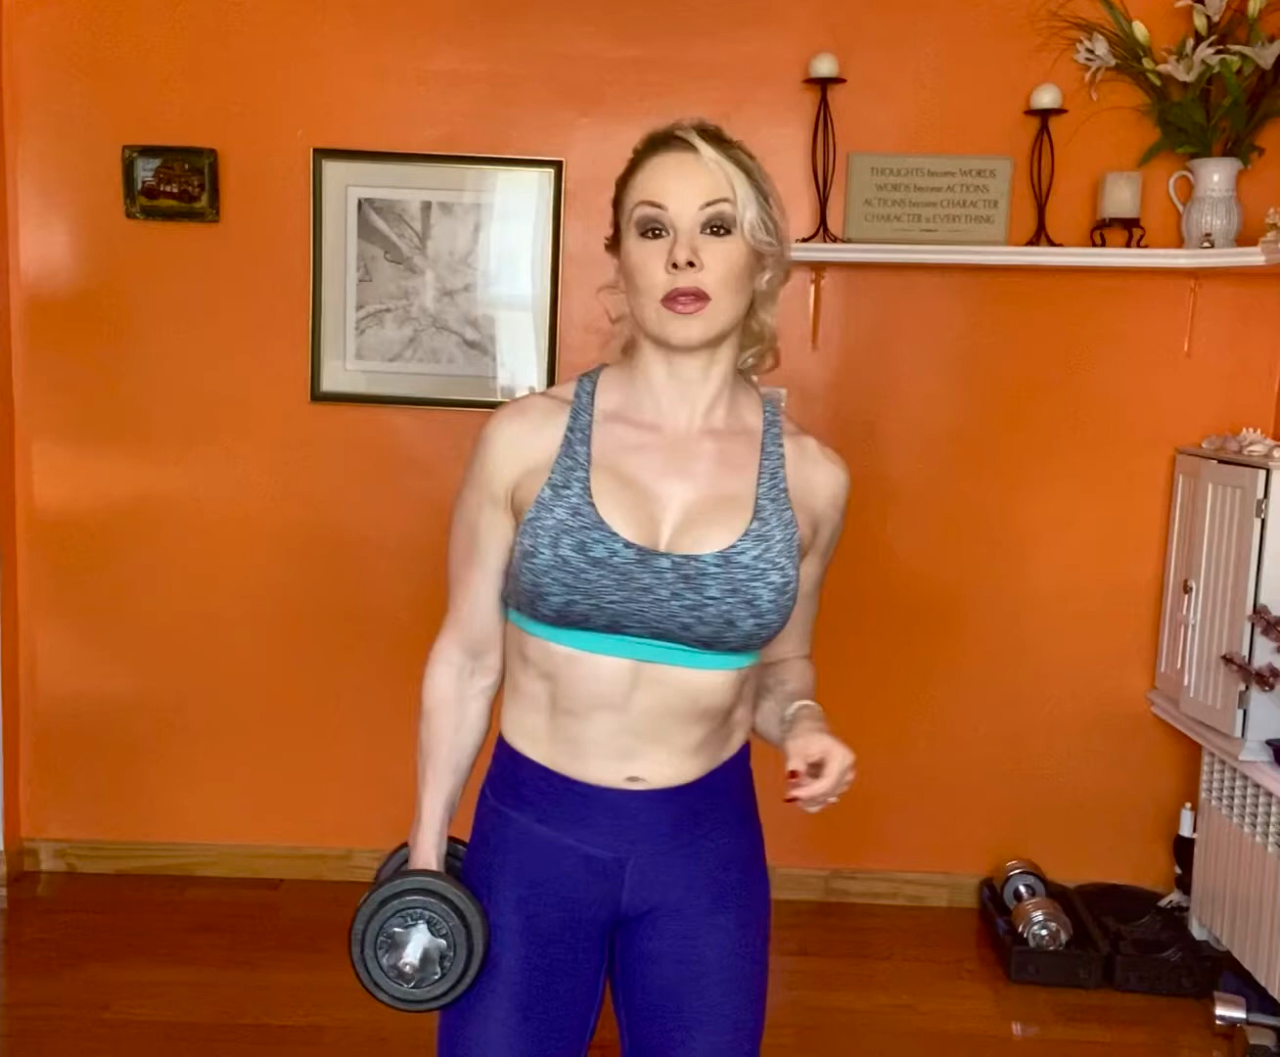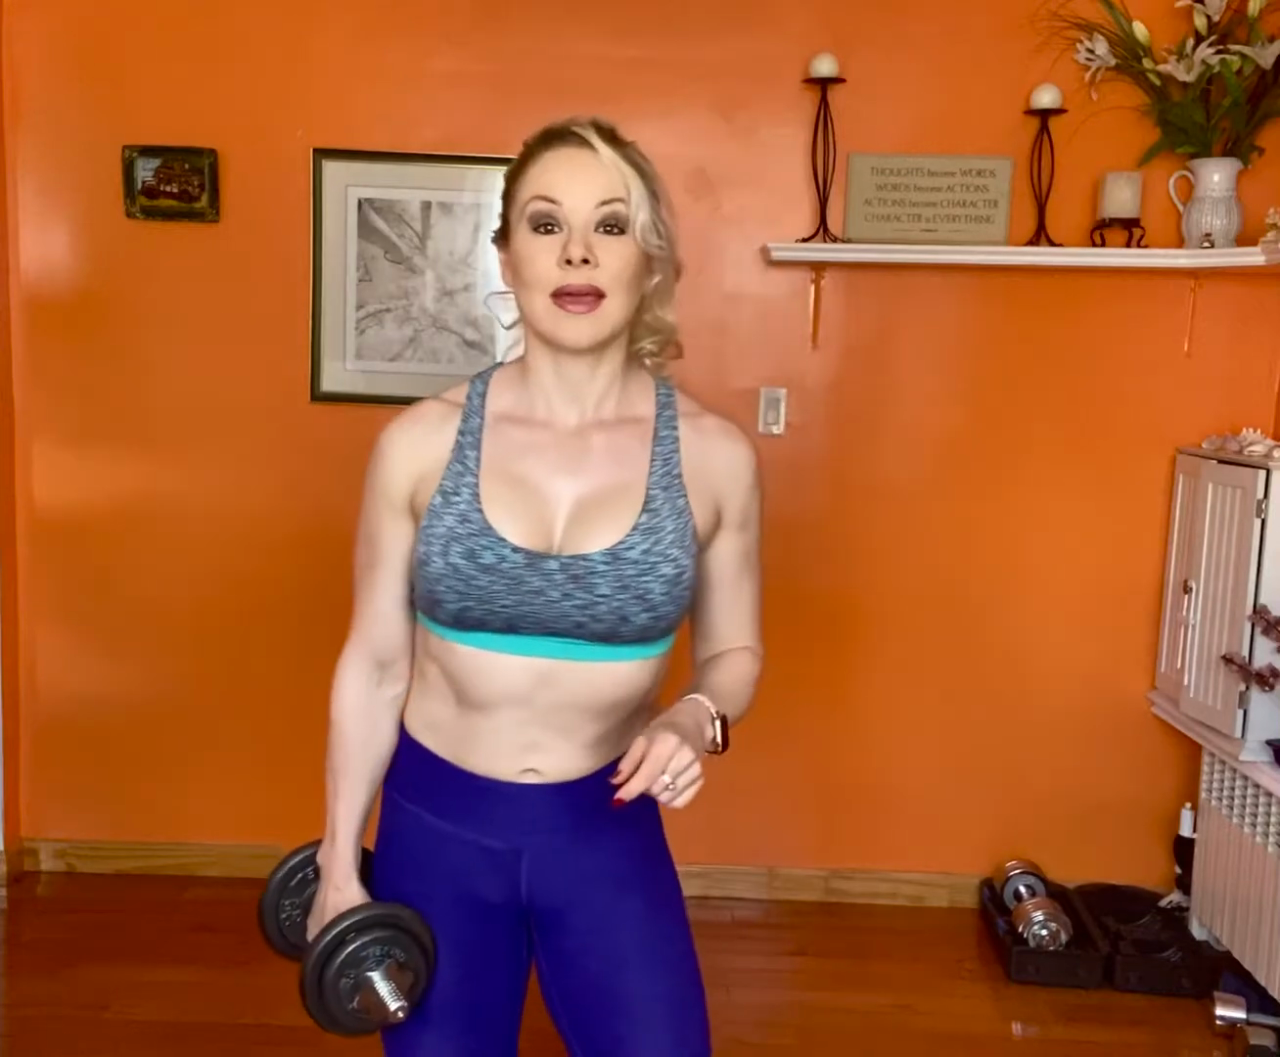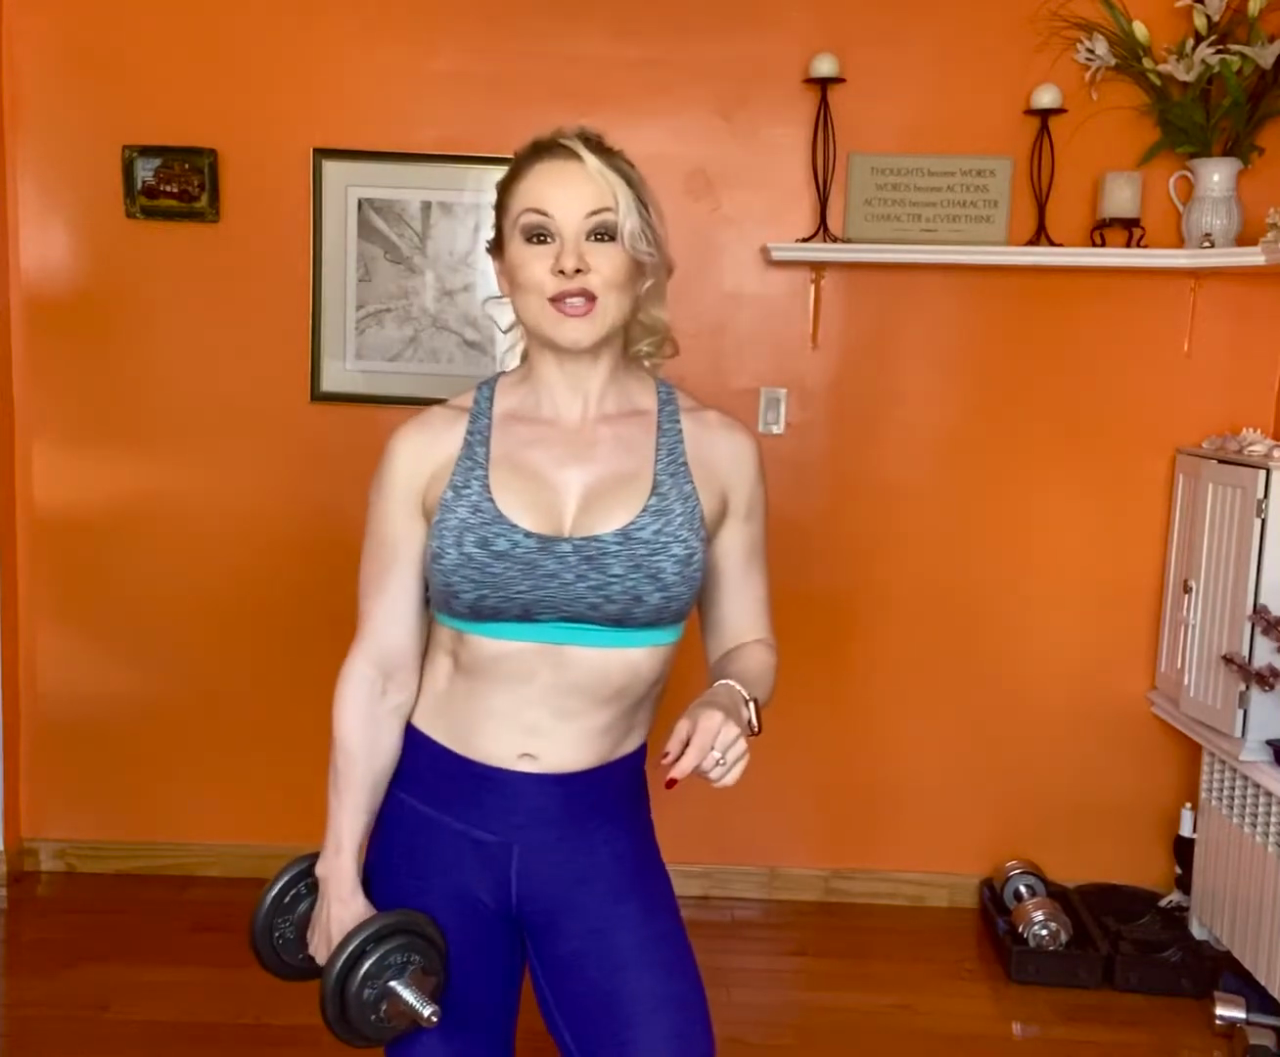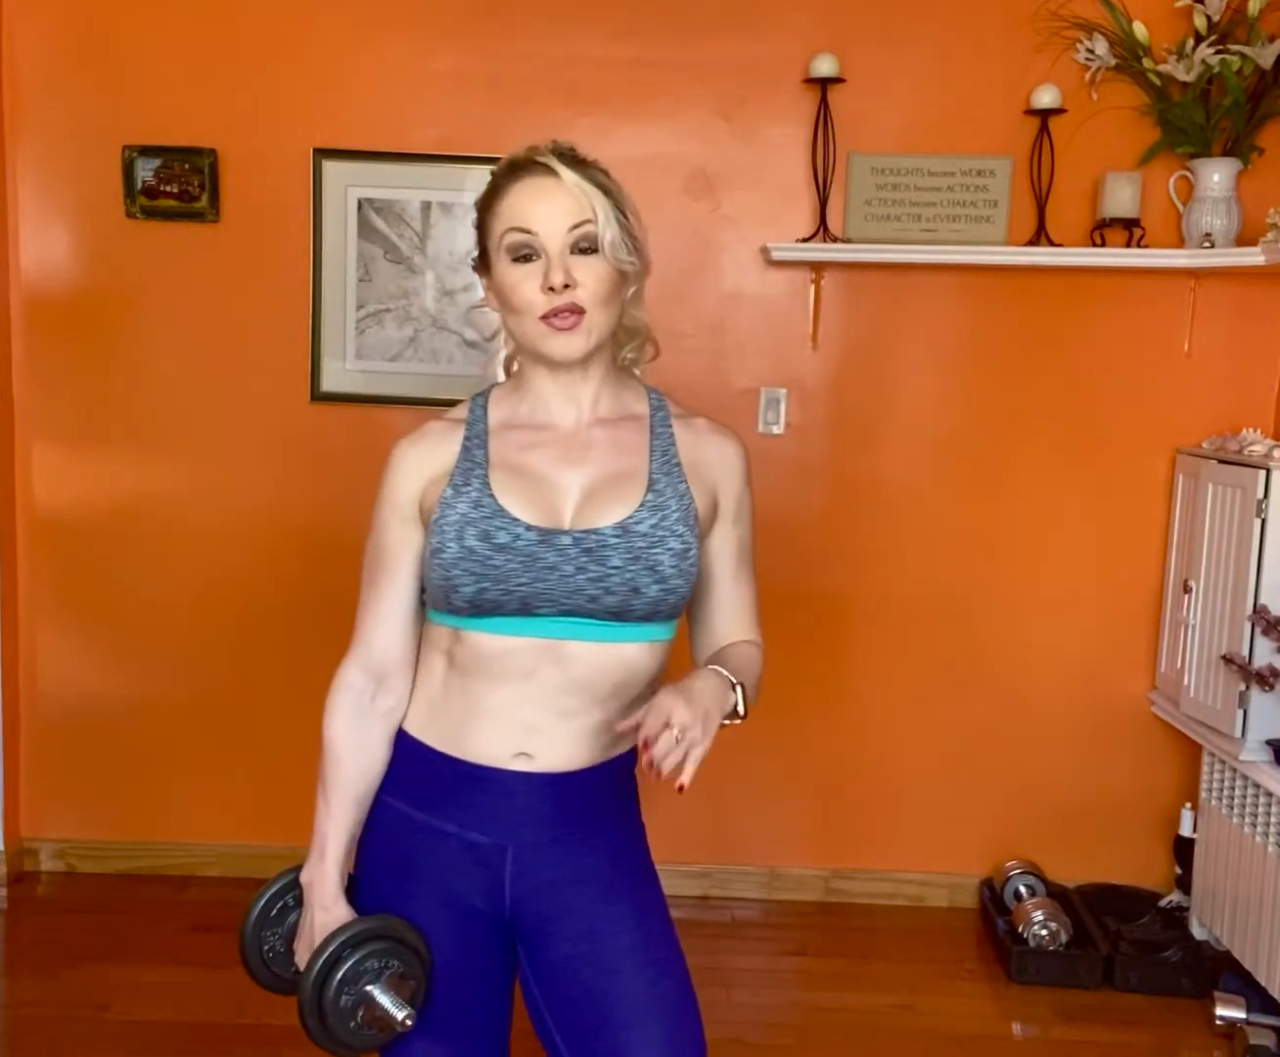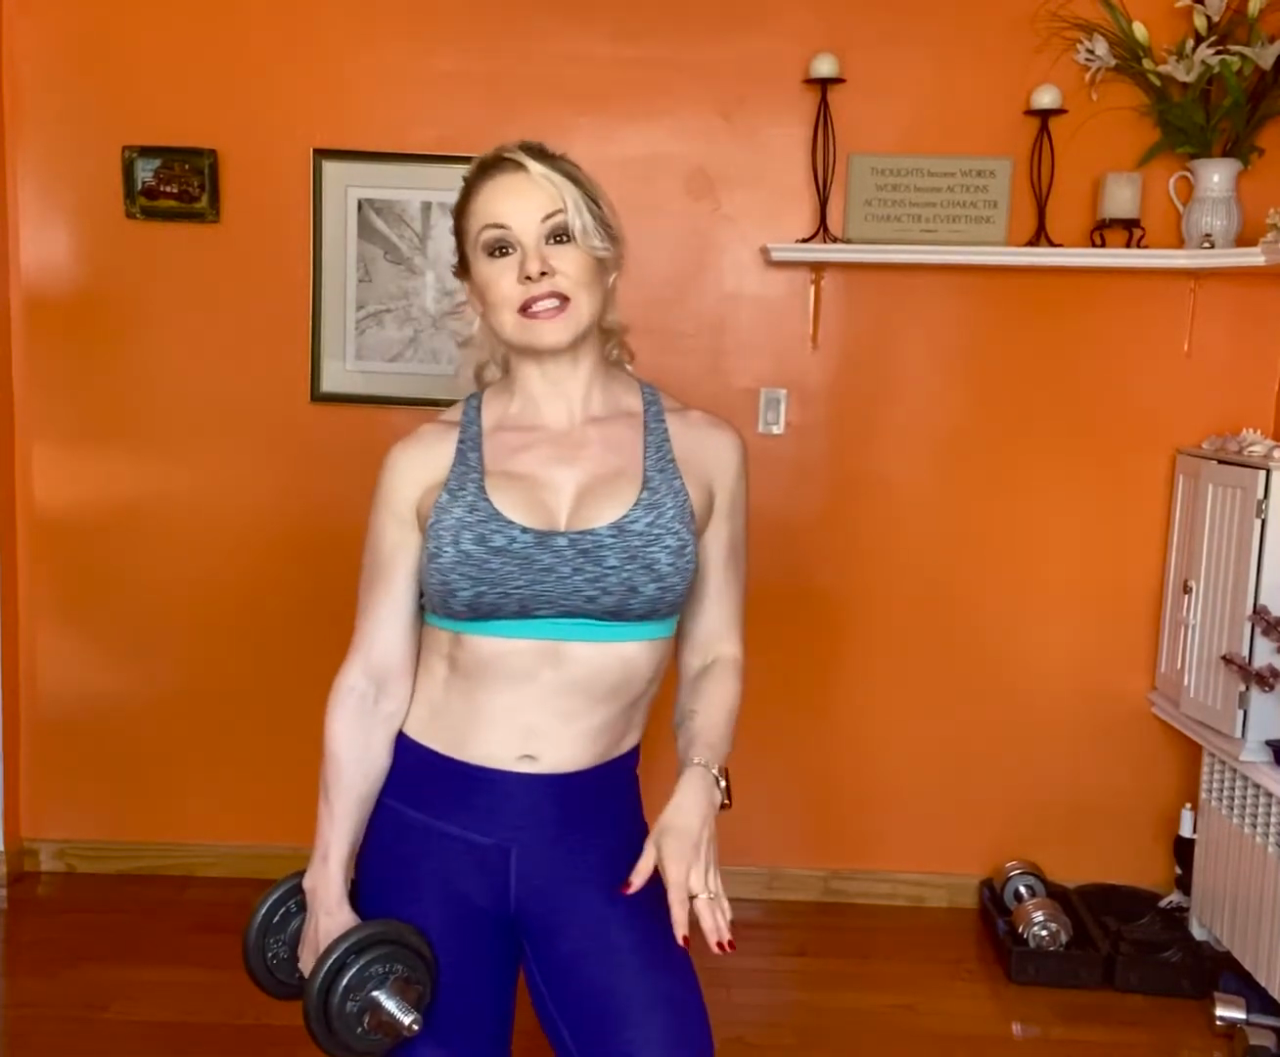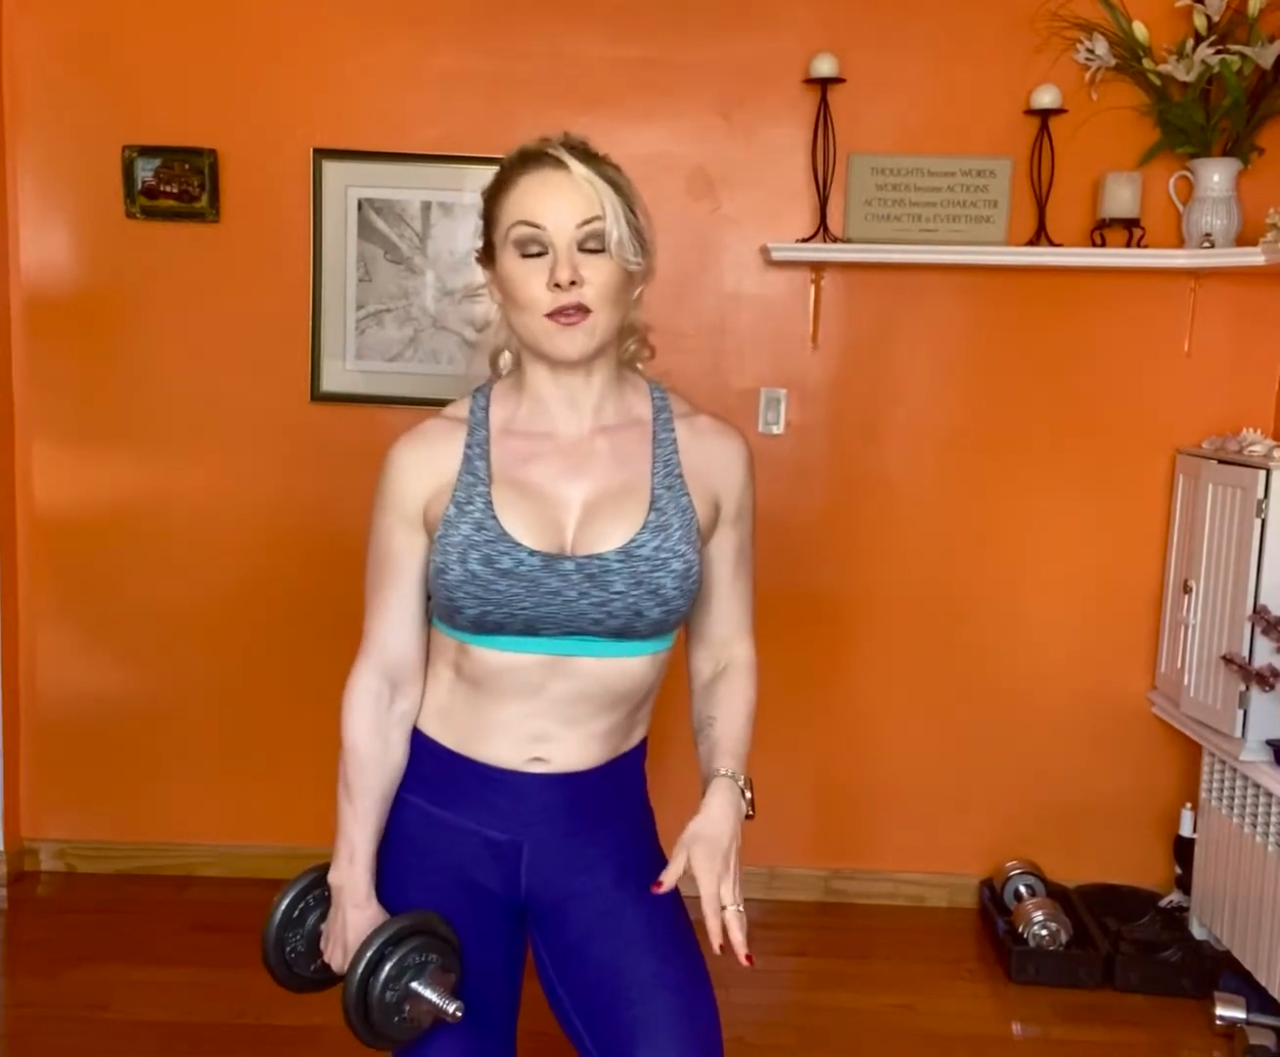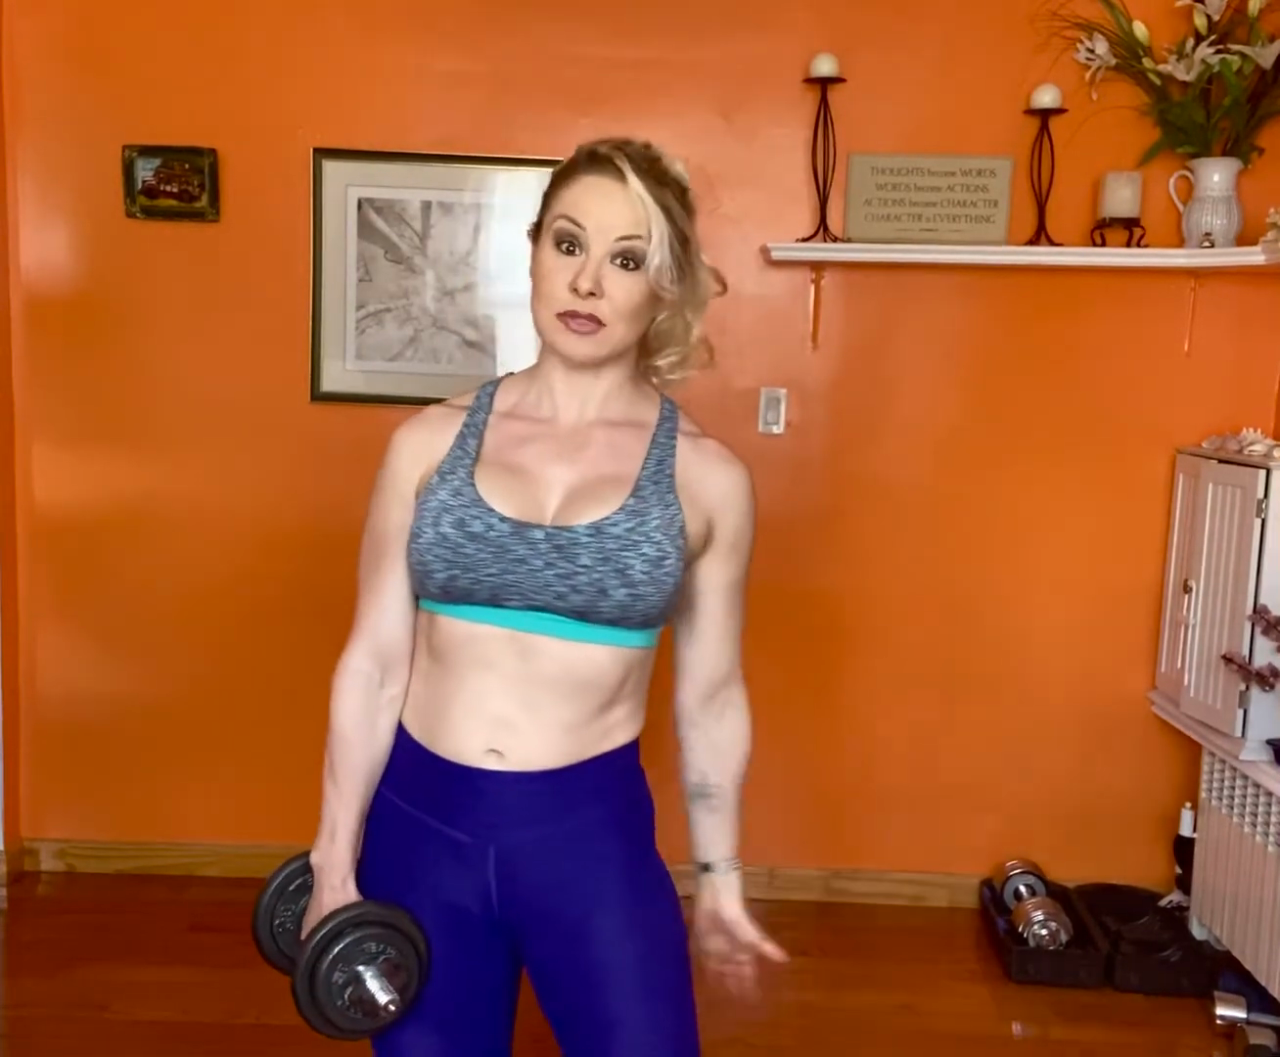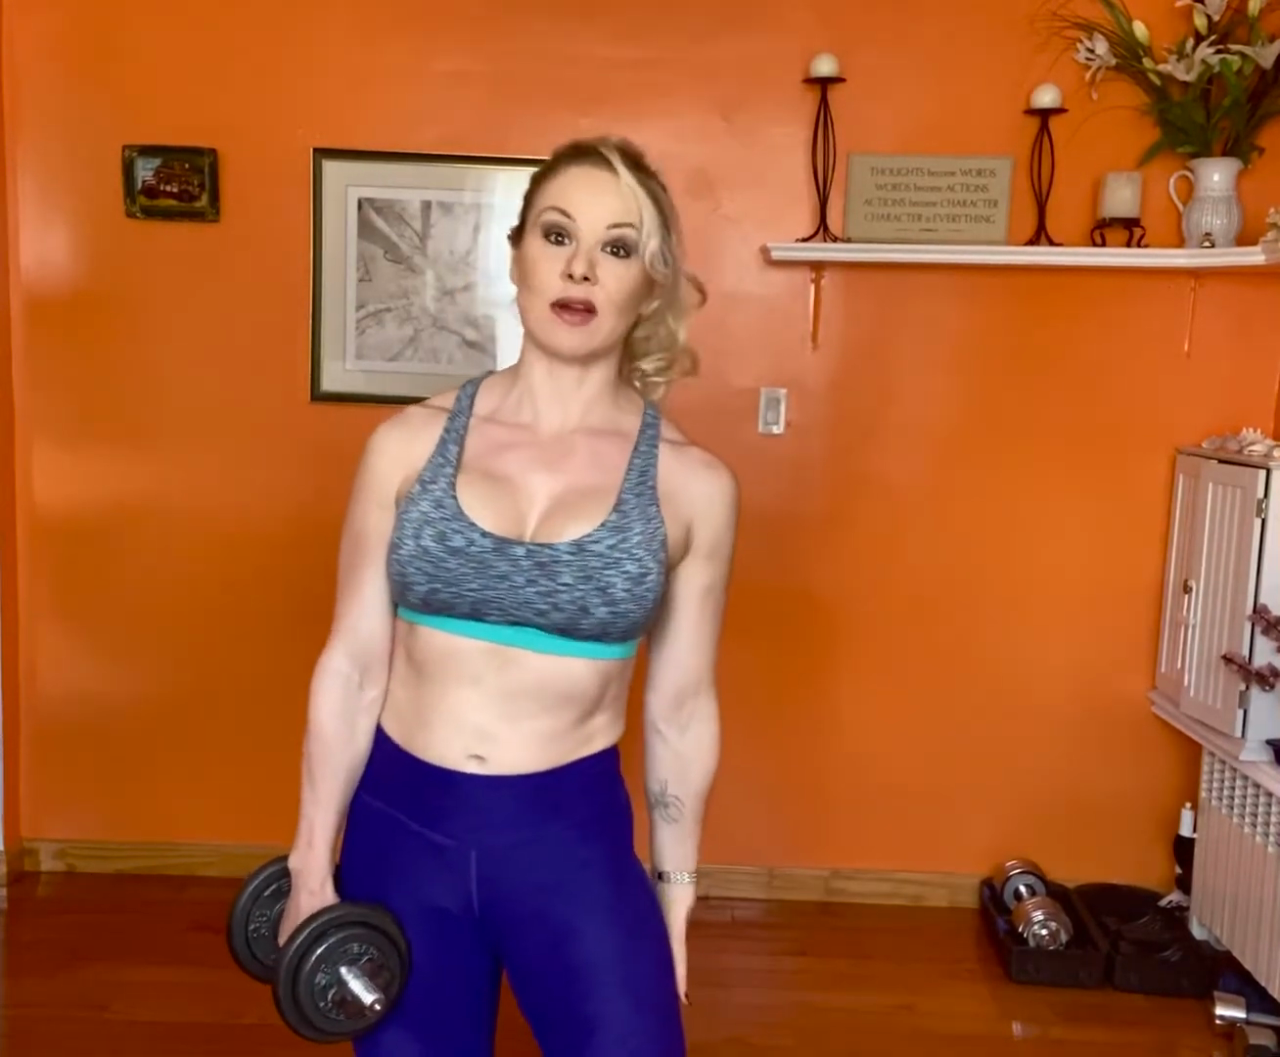
dt=0.7s
person 1, frame 1
left shoulder: (809, 475)
right shoulder: (525, 438)
right elbow: (466, 657)
left wrist: (801, 726)
right wrist: (424, 847)
left hip: (705, 847)
right hip: (530, 835)
person 1, frame 2
left shoulder: (713, 455)
right shoulder: (420, 442)
left elbow: (733, 648)
right elbow: (374, 666)
left wrist: (695, 721)
right wrist: (340, 863)
left hip: (606, 832)
right hip: (437, 829)
person 1, frame 3
left shoulder: (715, 448)
right shoulder: (429, 446)
left elbow: (746, 642)
right elbow: (377, 670)
left wrist: (730, 700)
right wrist: (339, 872)
left hip: (600, 830)
right hip: (434, 819)
person 1, frame 4
left shoulder: (706, 455)
right shoulder: (431, 456)
left elbow: (736, 641)
right elbow: (372, 676)
left wrist: (709, 687)
right wrist: (325, 878)
left hip: (591, 833)
right hip: (425, 825)
person 1, frame 5
left shoulder: (702, 449)
right shoulder: (426, 459)
left elbow: (715, 656)
right elbow: (371, 679)
left wrist: (697, 790)
right wrist: (327, 880)
left hip: (596, 829)
right hip: (429, 826)
person 1, frame 6
left shoulder: (708, 453)
right shoulder: (430, 457)
left elbow: (724, 656)
right elbow: (384, 676)
left wrist: (724, 795)
right wrist: (353, 877)
left hip: (604, 826)
right hip: (439, 820)
person 1, frame 7
left shoulder: (704, 474)
right shoulder: (429, 441)
left elbow: (710, 693)
right elbow: (372, 659)
left wrist: (719, 878)
right wrist: (334, 861)
left hip: (593, 833)
right hip: (420, 825)
person 1, frame 8
left shoulder: (690, 483)
right shoulder: (409, 444)
left elbow: (682, 702)
right elbow: (351, 665)
left wrist: (676, 884)
right wrist: (312, 865)
left hip: (574, 838)
right hip: (403, 829)
